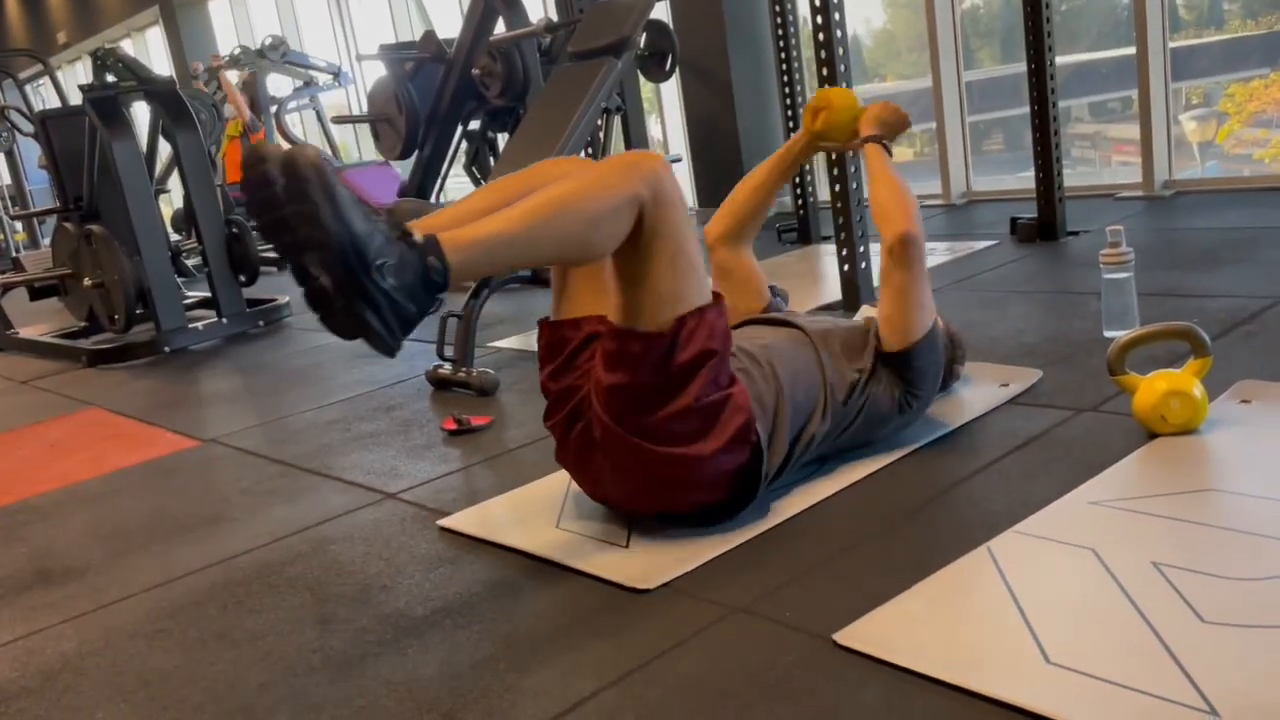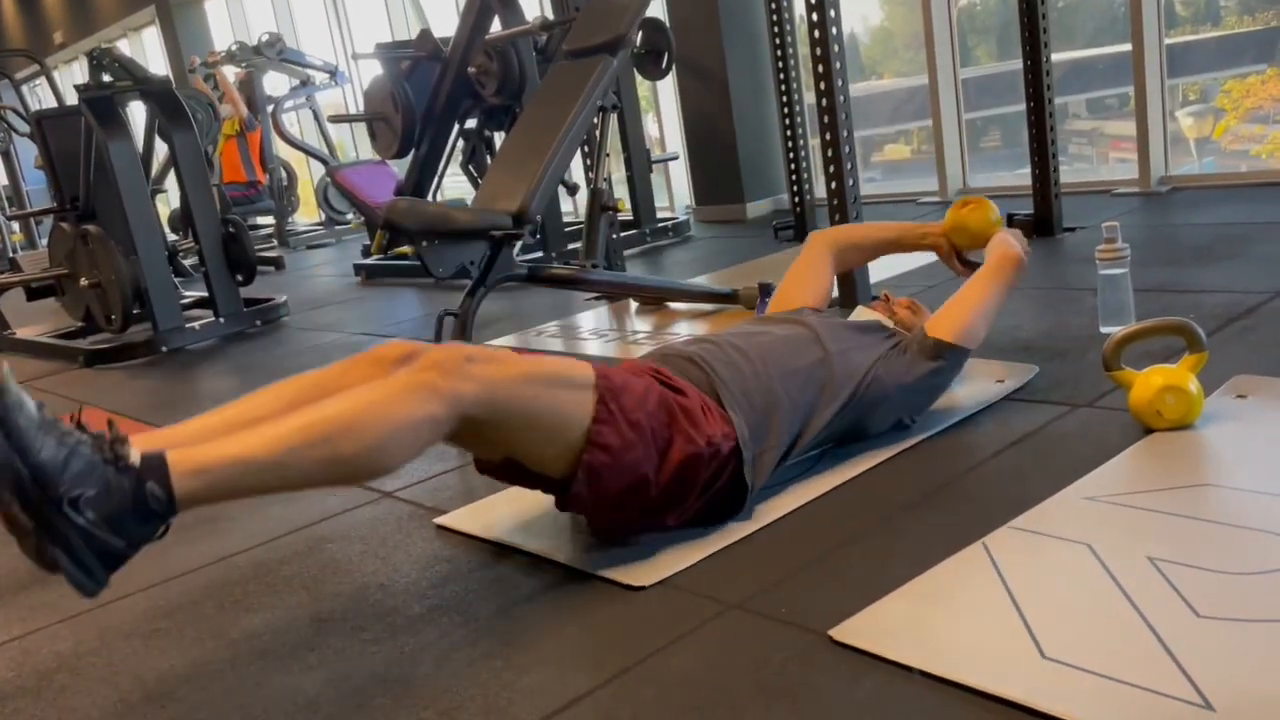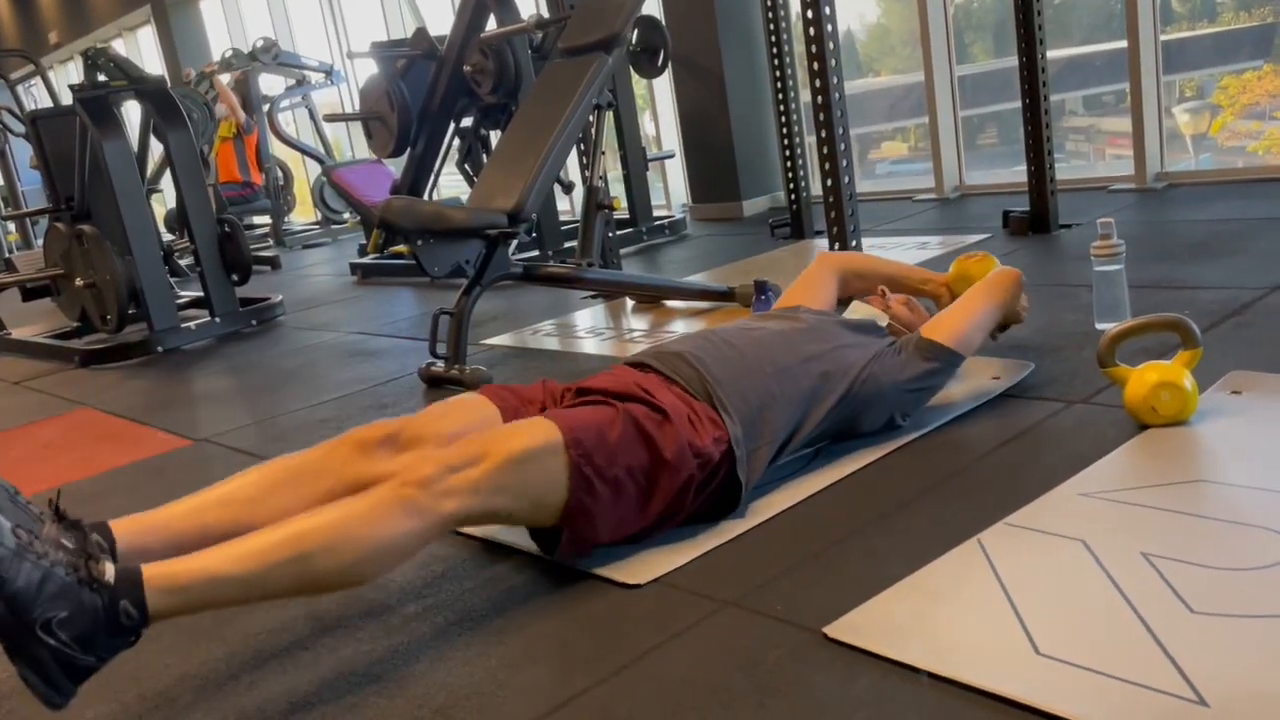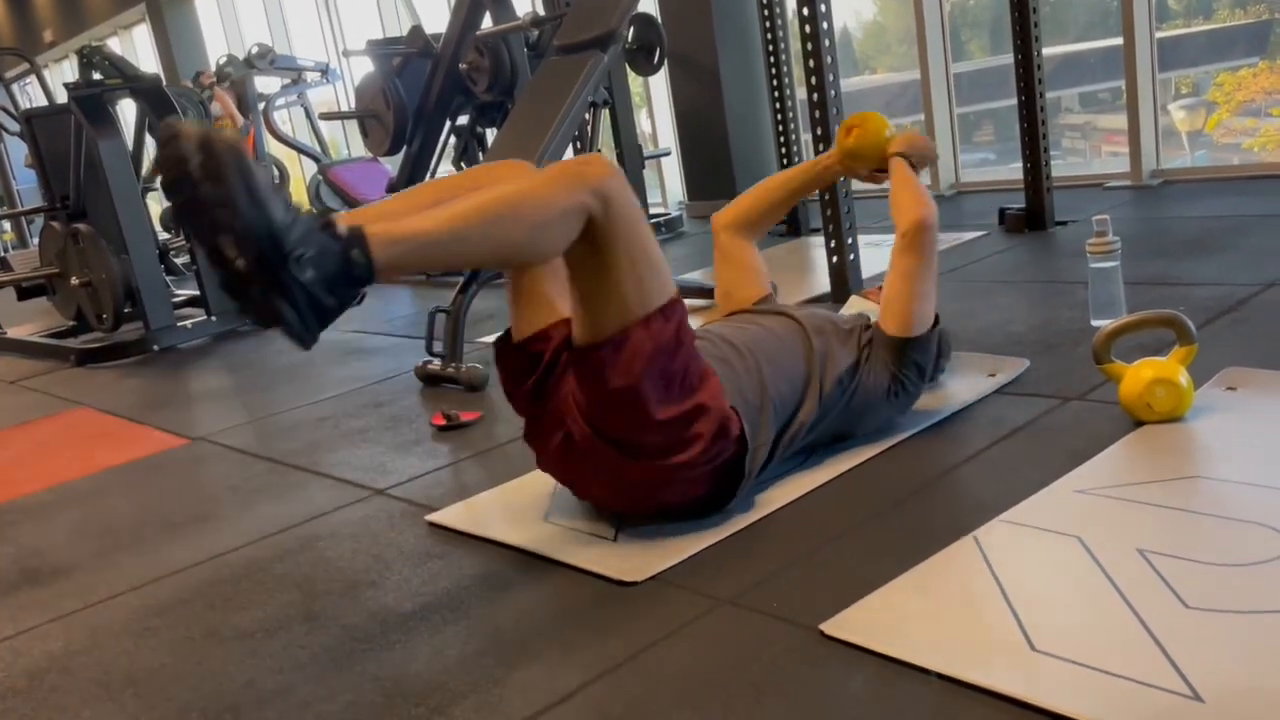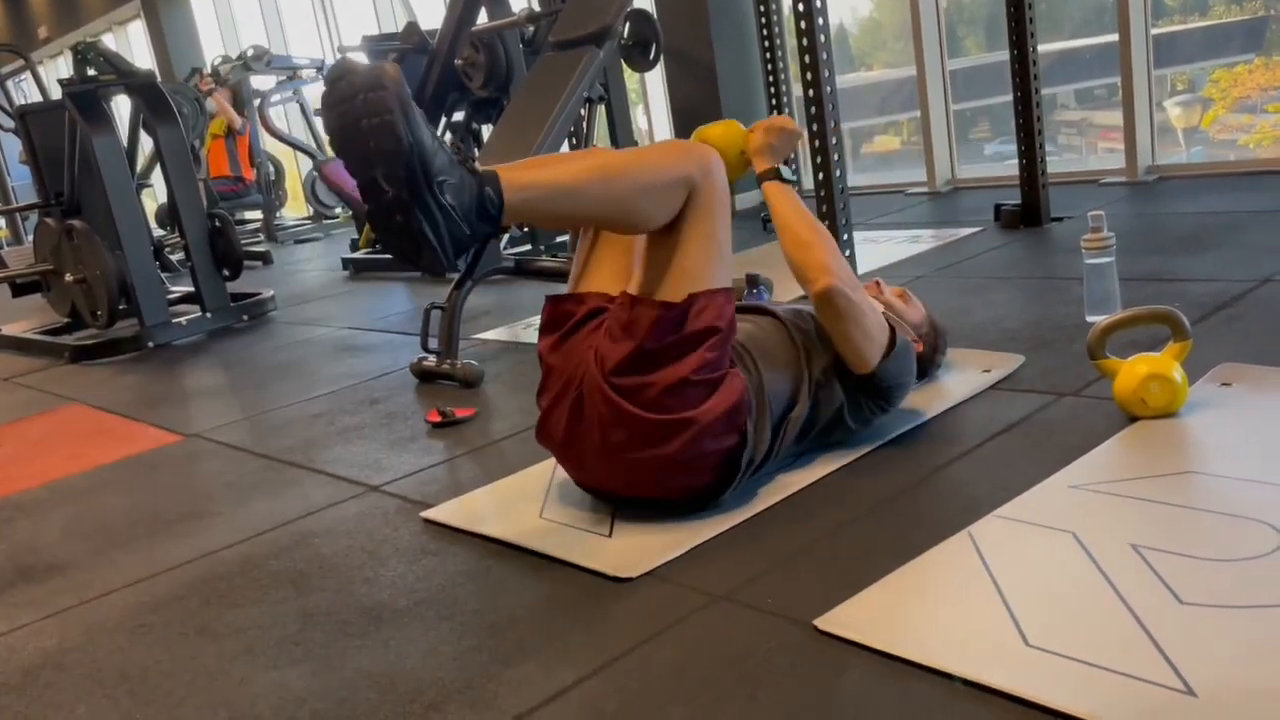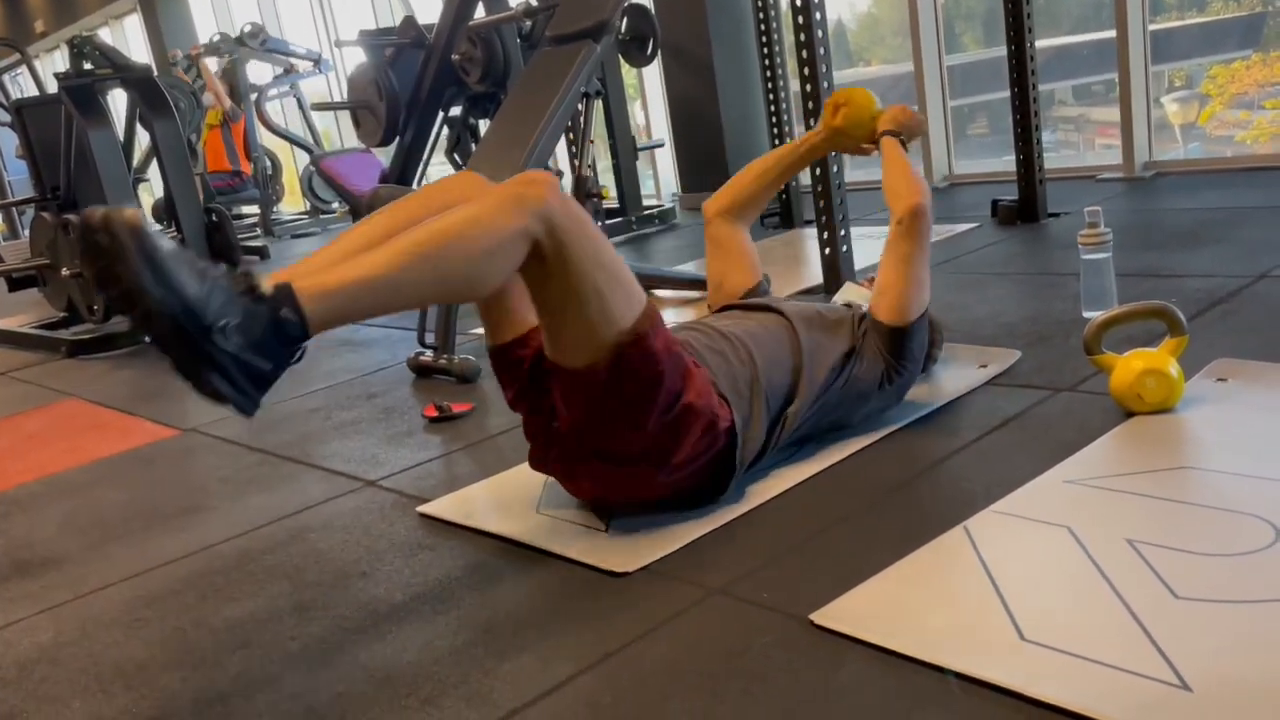
dt=0.5s
person 1, frame 1
left shoulder: (899, 375)
right shoulder: (801, 336)
left elbow: (905, 246)
right elbow: (728, 231)
left wrist: (870, 145)
right wrist: (804, 145)
left hip: (692, 443)
right hip: (598, 427)
left knee: (644, 172)
right knee: (571, 173)
left ankle: (409, 278)
right ankle: (389, 255)
person 1, frame 2
left shoulder: (900, 367)
right shoulder: (819, 326)
left elbow: (998, 276)
right elbow: (824, 241)
left wrist: (1001, 246)
right wrist: (933, 232)
left hip: (693, 445)
right hip: (640, 392)
left knee: (452, 380)
right knee: (401, 362)
left ankle: (137, 495)
right ankle: (122, 459)
person 1, frame 3
left shoulder: (902, 367)
right shoulder: (818, 329)
left elbow: (1002, 291)
right elbow: (830, 260)
left wrist: (993, 288)
right wrist: (926, 276)
left hip: (683, 445)
right hip: (620, 392)
left knee: (438, 479)
right knee: (386, 444)
left ankle: (111, 607)
right ankle: (106, 549)
person 1, frame 4
left shoulder: (890, 369)
right shoulder: (779, 323)
left elbow: (920, 233)
right elbow: (732, 224)
left wrist: (897, 164)
right wrist: (839, 162)
left hip: (675, 440)
right hip: (581, 421)
left knee: (594, 179)
right knee: (510, 178)
left ankle: (326, 269)
right ankle: (304, 252)
person 1, frame 5
left shoulder: (883, 371)
right shoulder: (777, 329)
left elbow: (830, 286)
right elbow: (690, 254)
left wrist: (767, 171)
right wrist: (736, 166)
left hip: (672, 426)
right hip: (586, 411)
left knee: (692, 164)
right knee: (615, 171)
left ankle: (465, 199)
right ankle: (454, 201)
person 1, frame 6
left shoulder: (878, 360)
right shoulder: (771, 318)
left elbow: (911, 217)
right elbow: (723, 213)
left wrist: (888, 141)
right wrist: (819, 140)
left hip: (669, 438)
right hip: (575, 411)
left knee: (535, 198)
right knee: (467, 194)
left ankle: (264, 324)
right ankle: (246, 314)
